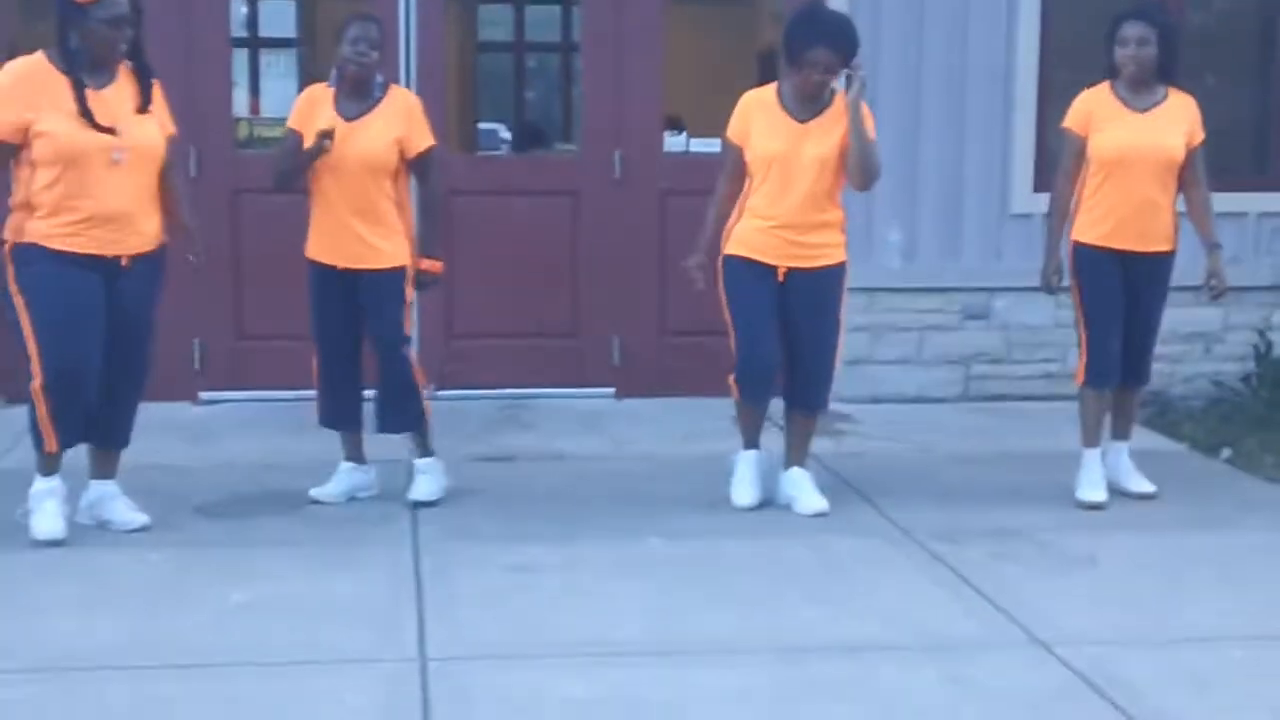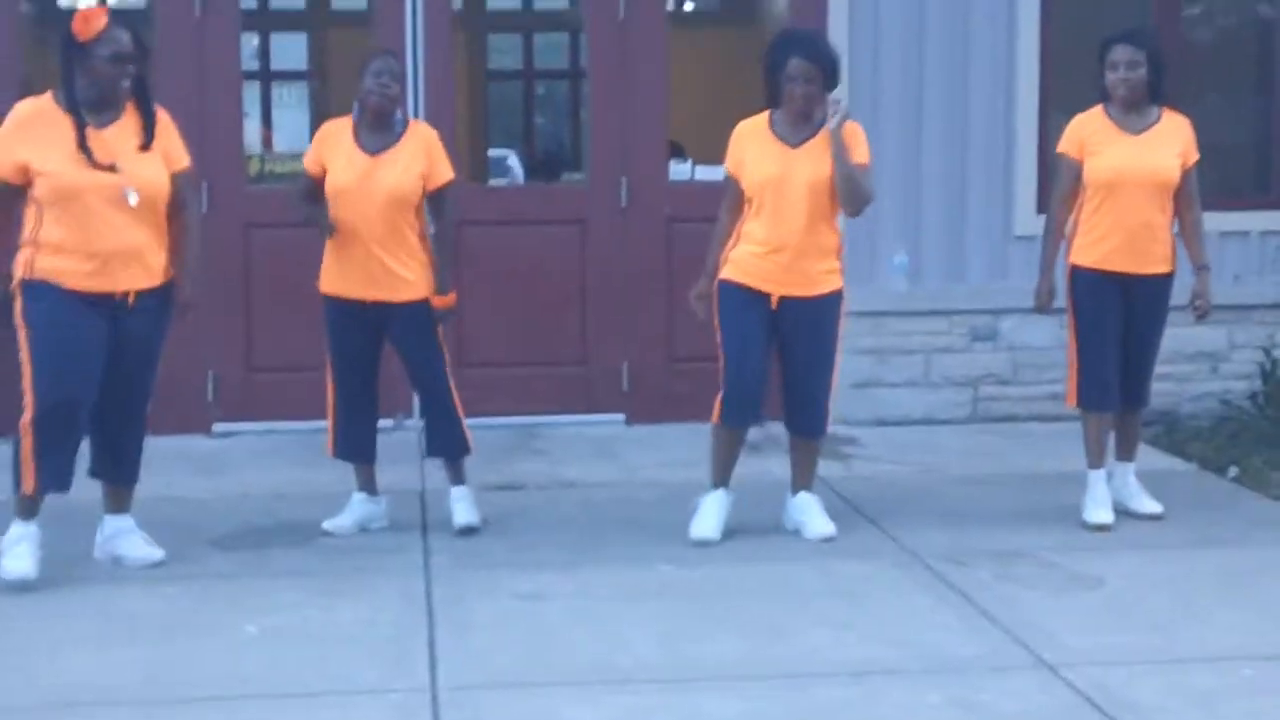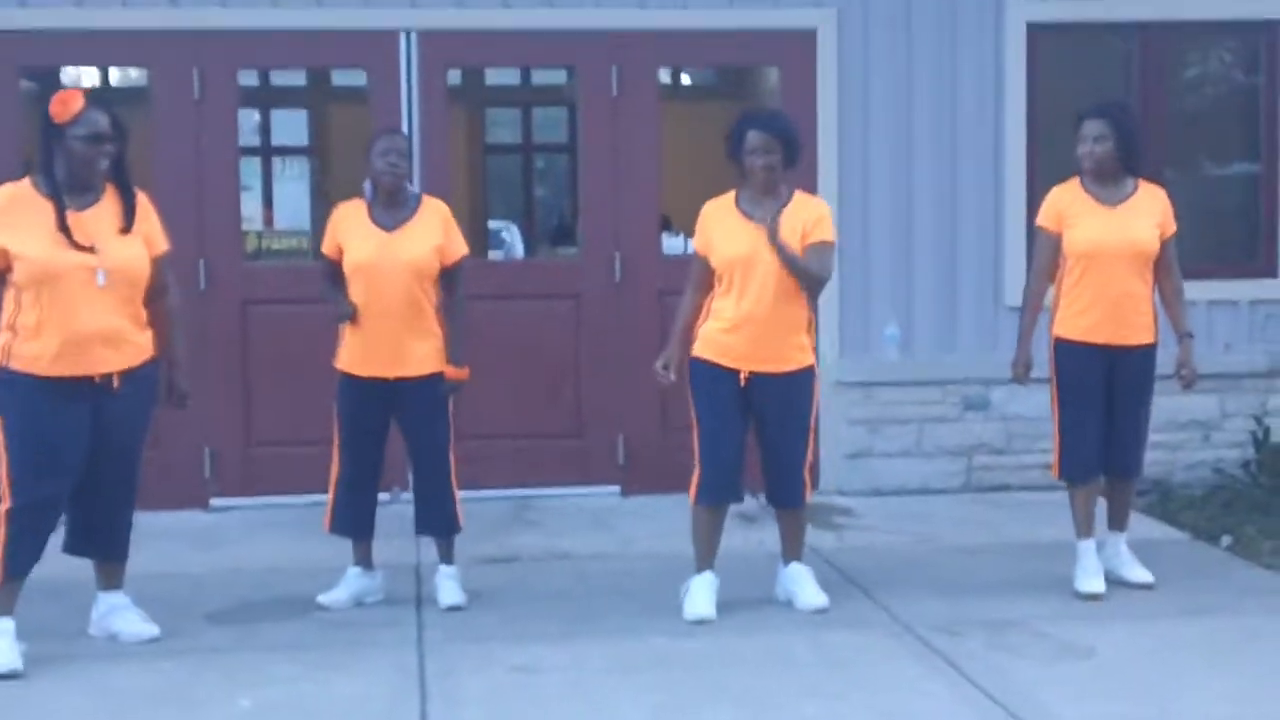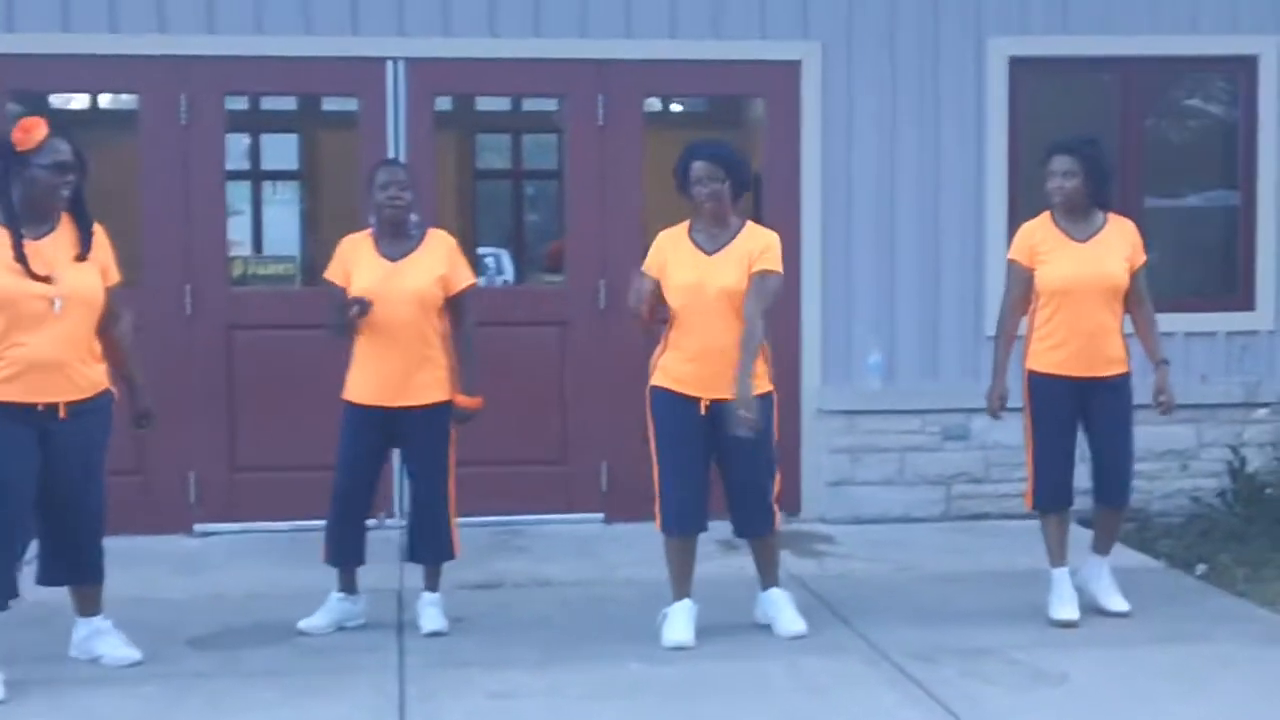
dt=0.2s
person 1, frame 1
left shoulder: (142, 83)
left elbow: (165, 167)
left wrist: (180, 220)
left hip: (136, 258)
right hip: (53, 253)
left knee: (124, 372)
right knee: (62, 368)
left ankle: (103, 488)
right ankle: (48, 482)
person 1, frame 2
left shoulder: (153, 121)
left elbow: (182, 206)
left wrist: (183, 274)
left hip: (141, 296)
right hip: (58, 292)
left knee: (125, 408)
right knee: (54, 403)
left ankle: (117, 525)
person 1, frame 3
left shoulder: (133, 205)
left elbow: (160, 291)
left wrist: (173, 364)
left hip: (124, 376)
left knee: (111, 491)
left ankle: (111, 602)
person 1, frame 4
left shoulder: (87, 233)
left elbow: (110, 320)
left wrist: (133, 388)
left hip: (79, 405)
left knee: (80, 517)
left ankle: (91, 626)
person 2, frame 1
left shoulder: (853, 113)
right shoulder: (752, 106)
left elbow: (864, 178)
right elbow: (729, 182)
left wrist: (850, 106)
right wrist: (703, 245)
left hip: (818, 262)
right hip: (751, 256)
left knee: (811, 371)
right knee: (755, 362)
left ankle: (794, 472)
right ankle: (749, 453)
person 2, frame 2
left shoulder: (847, 134)
right shoulder: (746, 134)
left elbow: (857, 204)
right elbow: (730, 212)
left wrist: (833, 136)
right wrist: (707, 277)
left hip: (814, 289)
right hip: (745, 284)
left knee: (810, 398)
right knee: (738, 389)
left ankle: (802, 499)
right ankle: (717, 494)
person 2, frame 3
left shoulder: (813, 211)
right shoulder: (713, 213)
left elbow: (817, 280)
right elbow: (697, 287)
left wrist: (777, 240)
right wrist: (674, 346)
left hip: (787, 364)
right hip: (717, 362)
left knee: (789, 470)
right knee: (714, 468)
left ankle: (794, 569)
right ankle: (702, 576)
person 2, frame 4
left shoulder: (762, 242)
right shoulder: (666, 243)
left elbow: (756, 317)
right elbow: (646, 309)
left wrist: (743, 388)
right wrist: (641, 300)
left hip: (743, 391)
right hip: (675, 391)
left knee: (754, 498)
right knee: (679, 499)
left ankle: (773, 595)
right ankle: (681, 604)
person 3, frame 1
left shoulder: (1184, 109)
right shoulder: (1090, 103)
left elbow: (1195, 187)
right elbow: (1065, 181)
left wrist: (1212, 250)
right wrist: (1052, 249)
left hip: (1154, 252)
right hip: (1096, 248)
left knee: (1137, 355)
right knee: (1101, 351)
left ankle: (1119, 456)
right ankle: (1090, 462)
person 3, frame 2
left shoulder: (1178, 129)
right shoulder: (1084, 127)
left elbow: (1188, 208)
right elbow: (1060, 204)
left wrist: (1201, 271)
right wrist: (1047, 271)
left hip: (1153, 274)
right hip: (1094, 271)
left knee: (1136, 377)
right knee: (1097, 374)
left ankle: (1125, 476)
right ankle: (1096, 483)
person 3, frame 3
left shoulder: (1155, 200)
right shoulder: (1061, 200)
left elbow: (1168, 277)
right elbow: (1039, 277)
left wrist: (1185, 340)
right wrist: (1024, 342)
left hip: (1136, 344)
right hip: (1077, 343)
left knee: (1127, 449)
right knee: (1080, 446)
left ankle: (1117, 545)
right ankle: (1086, 554)
person 3, frame 4
left shoulder: (1125, 232)
right shoulder: (1032, 235)
left elbow: (1139, 306)
right elbow: (1012, 311)
left wrist: (1160, 366)
right wrist: (998, 375)
left hip: (1110, 375)
right hip: (1049, 376)
left knee: (1116, 478)
right knee: (1053, 477)
left ankle: (1097, 567)
right ankle: (1060, 581)
person 4, frame 1
left shoulder: (403, 105)
right shoulder: (312, 100)
left elbow: (427, 183)
right elbow: (283, 175)
left wrist: (428, 253)
right wrist: (312, 150)
left hip: (387, 257)
right hip: (327, 257)
left knee: (393, 350)
right knee: (334, 357)
left ankle: (426, 459)
right ankle: (355, 466)
person 4, frame 2
left shoulder: (423, 139)
right shoulder: (330, 135)
left elbow: (441, 220)
right elbow: (308, 197)
left wrist: (444, 287)
right wrist: (322, 219)
left hip: (410, 290)
right hip: (345, 290)
left knee: (433, 382)
right knee: (352, 389)
left ankle: (459, 488)
right ankle: (367, 497)
person 4, frame 3
left shoulder: (436, 214)
right shoulder: (344, 217)
left elbow: (452, 295)
right elbow: (331, 280)
left wrist: (456, 361)
right wrist: (339, 303)
left hip: (423, 366)
right hip: (359, 367)
left knee: (433, 462)
right knee: (355, 465)
left ankle: (446, 569)
right ankle: (363, 571)
person 4, frame 4
left shoulder: (442, 246)
right shoulder: (351, 248)
left elbow: (460, 323)
right elbow: (338, 326)
left wrist: (468, 389)
right wrist: (350, 312)
left hip: (429, 396)
right hip: (365, 395)
left knee: (431, 491)
right knee: (349, 490)
left ankle: (430, 596)
right ankle: (345, 596)
